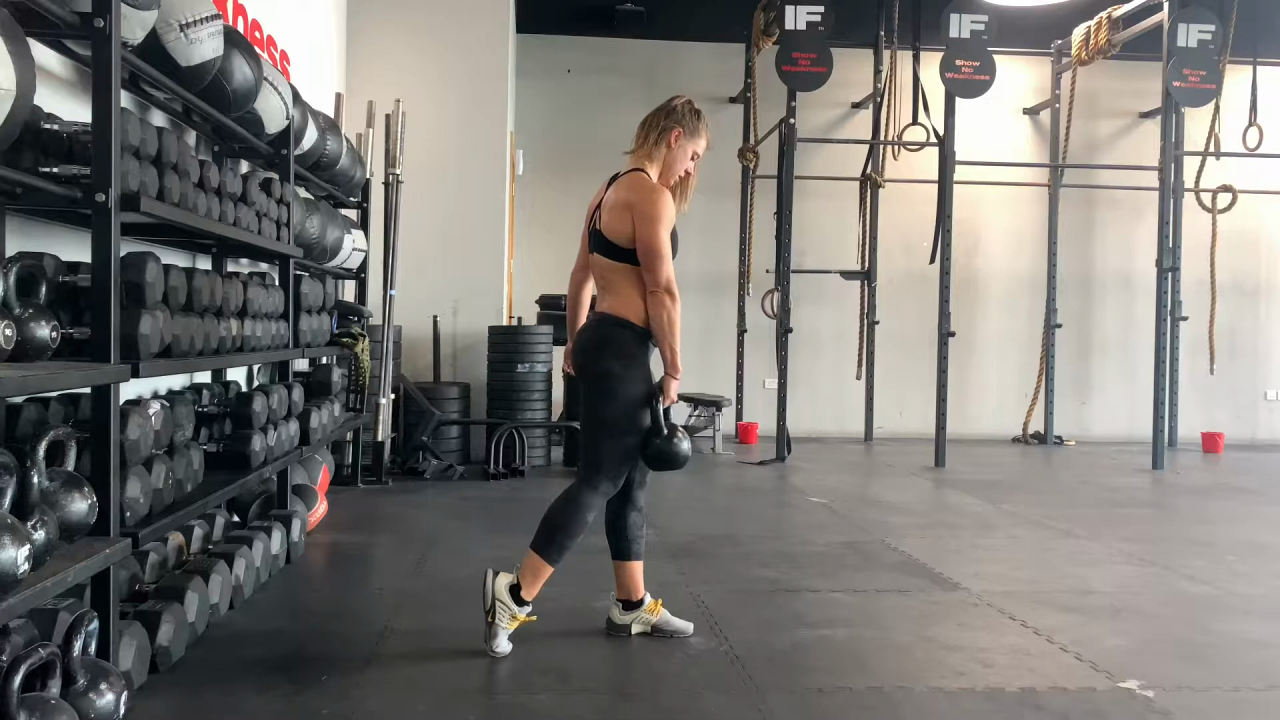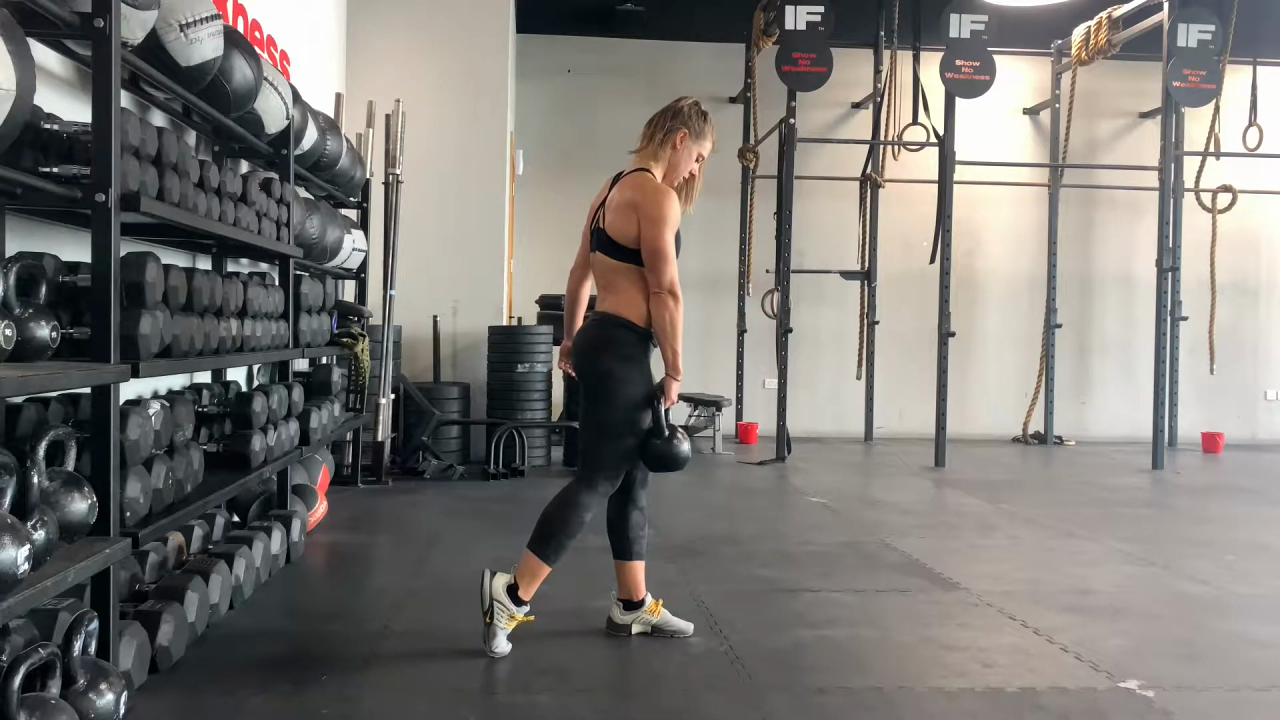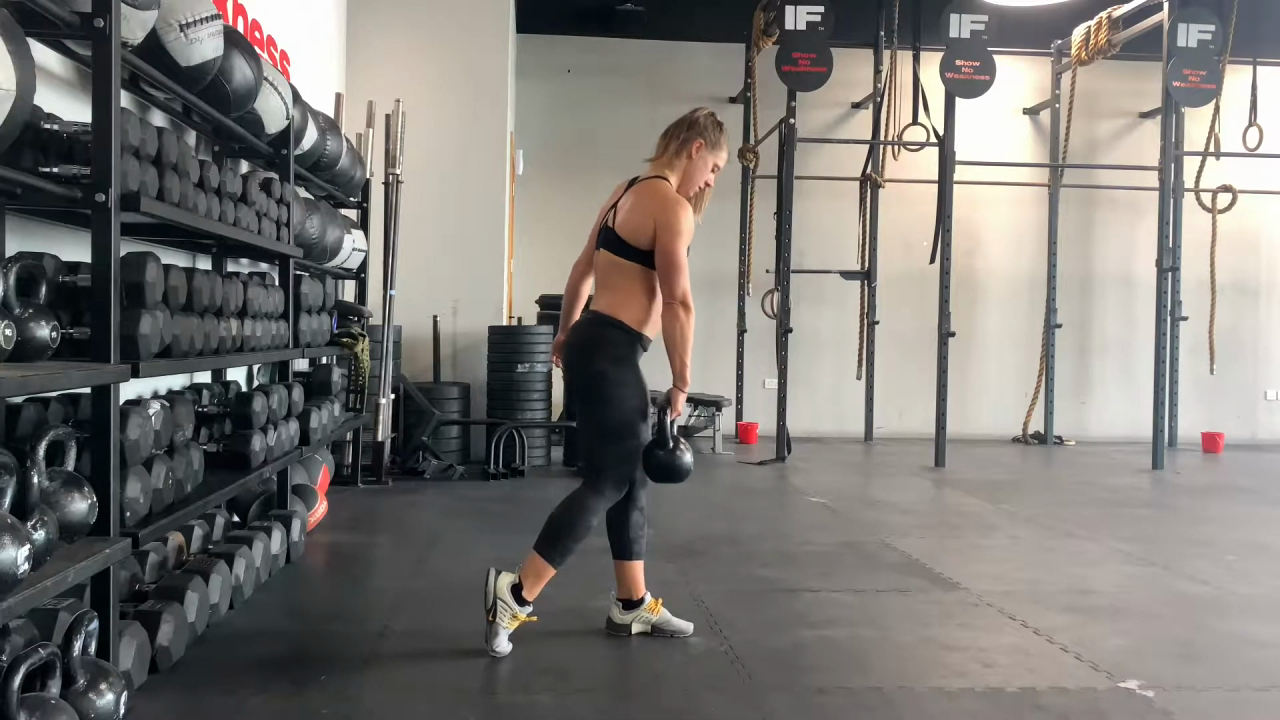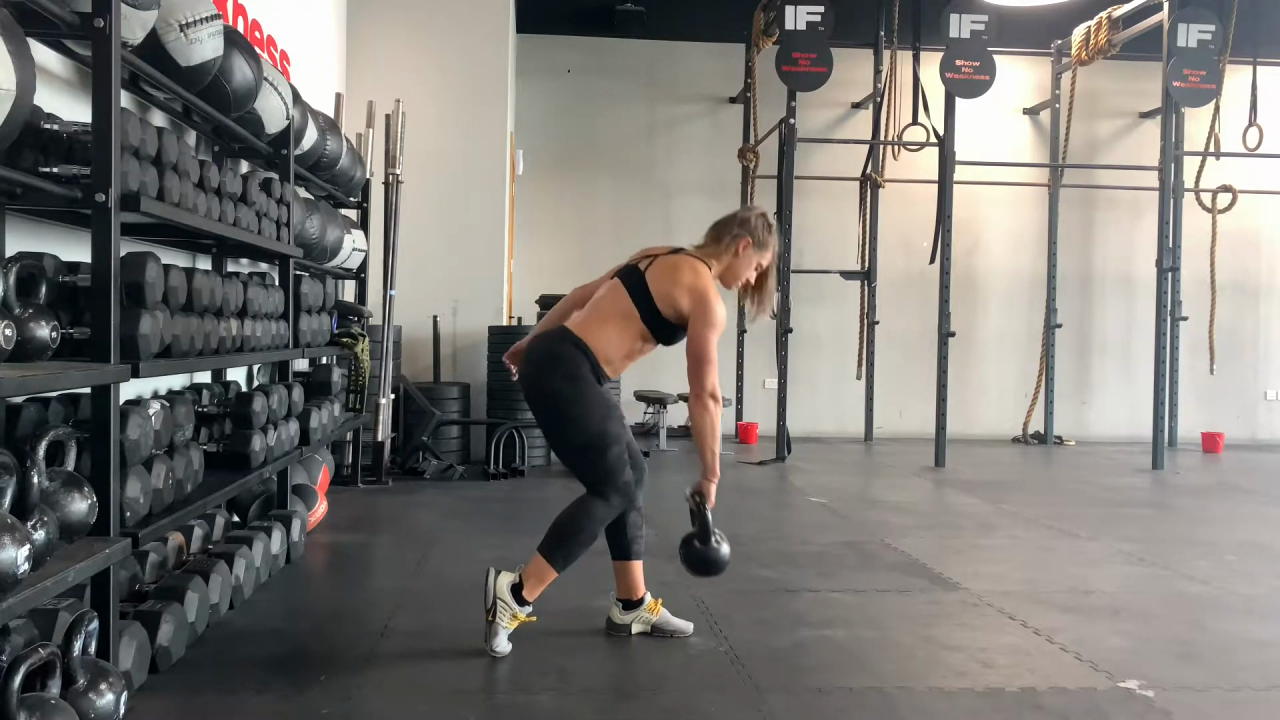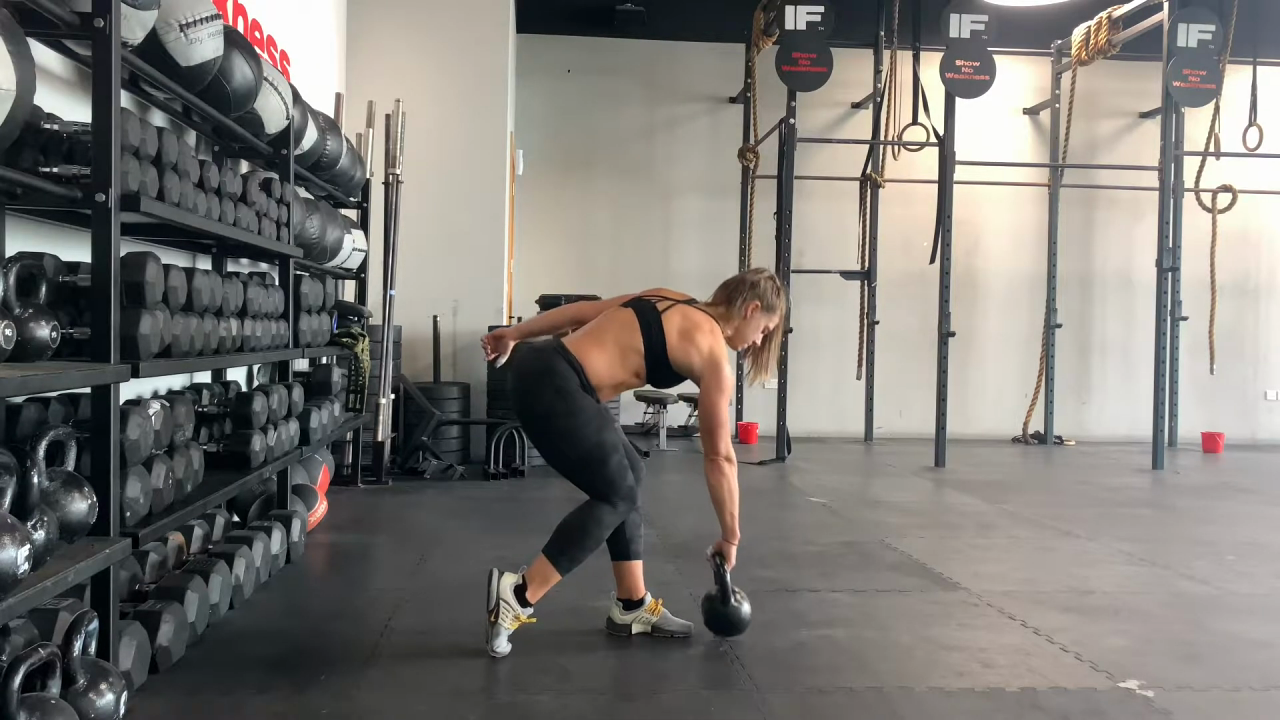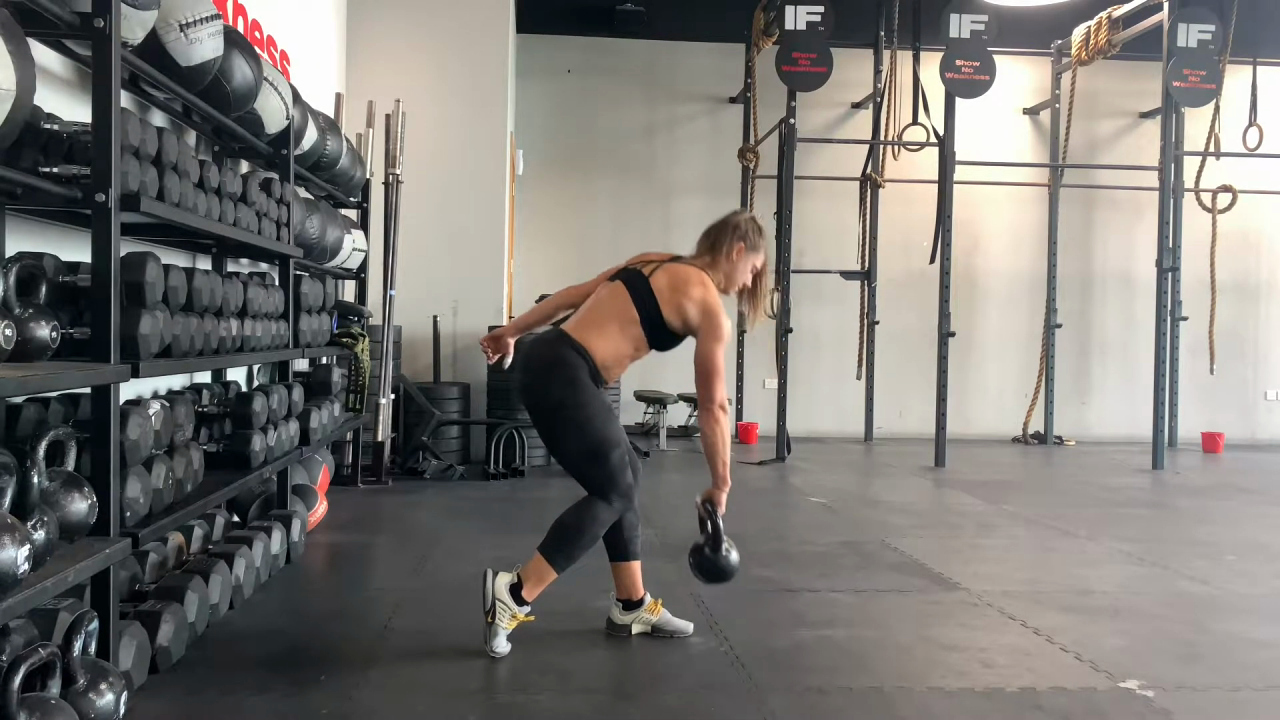
dt=0.5s
person 1, frame 1
left shoulder: (613, 189)
right shoulder: (651, 195)
left elbow: (582, 275)
right elbow: (661, 291)
left wrist: (575, 343)
right wrist: (673, 369)
left hip: (600, 342)
right hip: (621, 351)
left knee: (629, 480)
right knee: (600, 480)
left ankle: (631, 605)
right ankle: (513, 593)
person 1, frame 2
left shoulder: (615, 188)
right shoulder: (657, 196)
left elbow: (580, 272)
right elbow: (664, 291)
left wrist: (571, 338)
right wrist: (674, 370)
left hip: (601, 341)
right hip: (621, 352)
left knee: (631, 479)
right knee: (598, 480)
left ankle: (633, 605)
right ankle: (511, 593)
person 1, frame 3
left shoulder: (627, 192)
right shoulder: (671, 205)
left elbow: (582, 270)
right elbow: (677, 302)
left wrist: (565, 334)
right wrist: (682, 383)
left hip: (592, 342)
right hip: (610, 352)
left knee: (630, 477)
right knee: (605, 483)
left ankle: (632, 605)
right ankle: (514, 594)
person 1, frame 4
left shoulder: (662, 259)
right shoulder: (705, 296)
left elbow: (583, 295)
right elbow: (705, 397)
left wrist: (530, 344)
right wrist: (710, 478)
left hip: (551, 358)
right hip: (564, 373)
left knee: (629, 473)
right knee: (611, 489)
left ankle: (632, 606)
right ankle: (513, 596)
person 1, frame 5
left shoulder: (670, 303)
right shoulder: (713, 355)
left elbow: (584, 310)
right elbow: (719, 458)
left wrist: (514, 334)
right wrist: (730, 536)
left hip: (541, 365)
right hip: (552, 385)
left knee: (628, 475)
right knee: (616, 495)
left ankle: (632, 606)
right ankle: (517, 596)
person 1, frame 6
left shoulder: (656, 263)
right shoulder: (708, 307)
left elbow: (574, 295)
right elbow: (713, 407)
left wrist: (512, 332)
right wrist: (720, 487)
left hip: (549, 360)
right hip: (563, 376)
left knee: (624, 480)
right knee: (611, 493)
left ankle: (632, 607)
right ankle: (513, 595)
